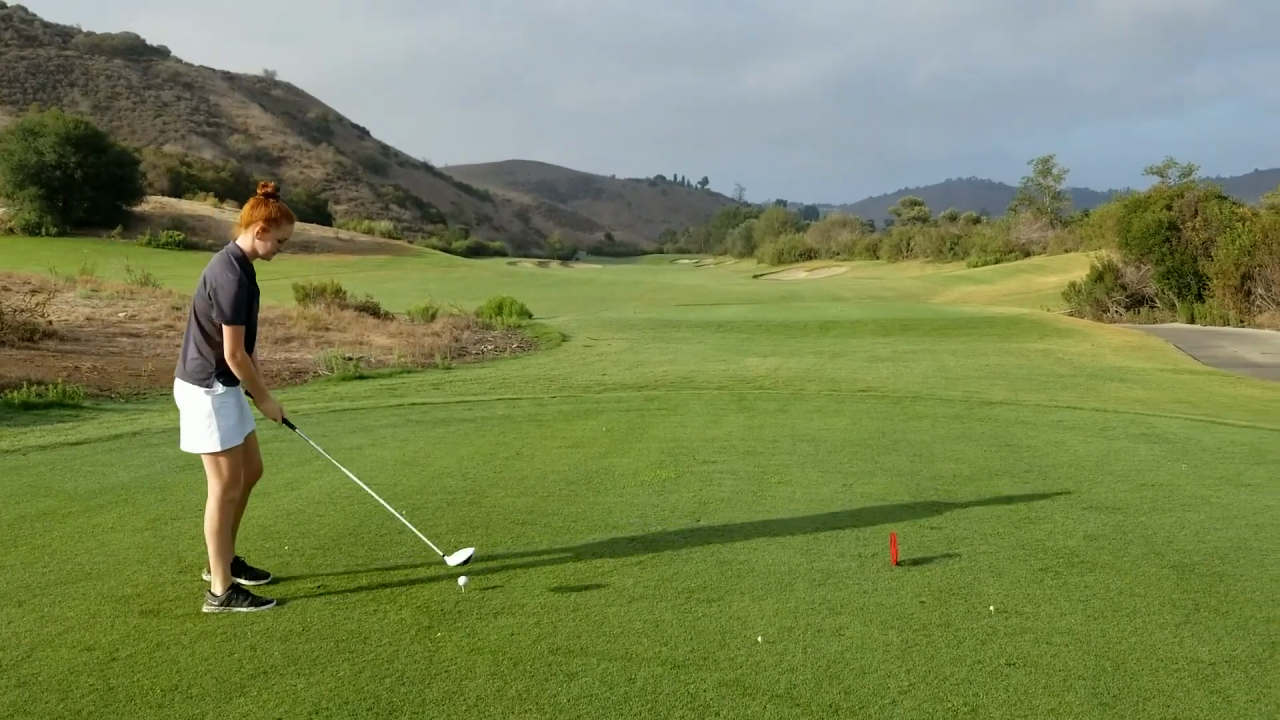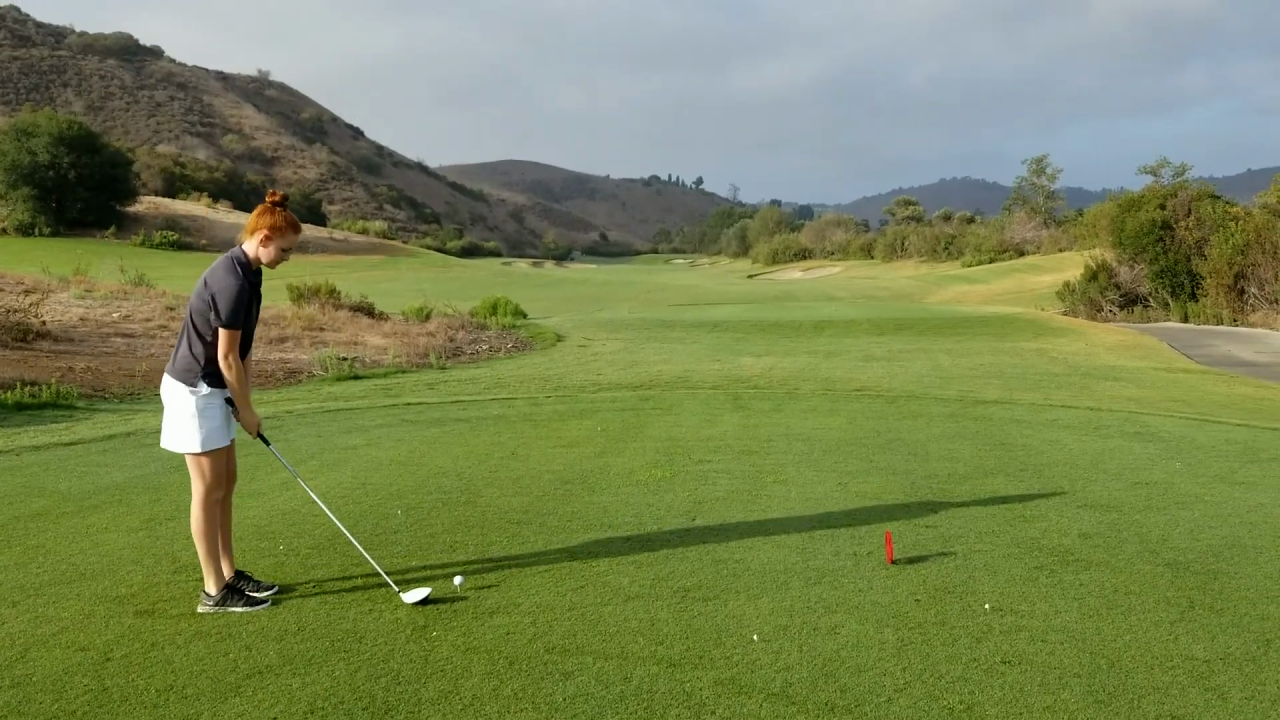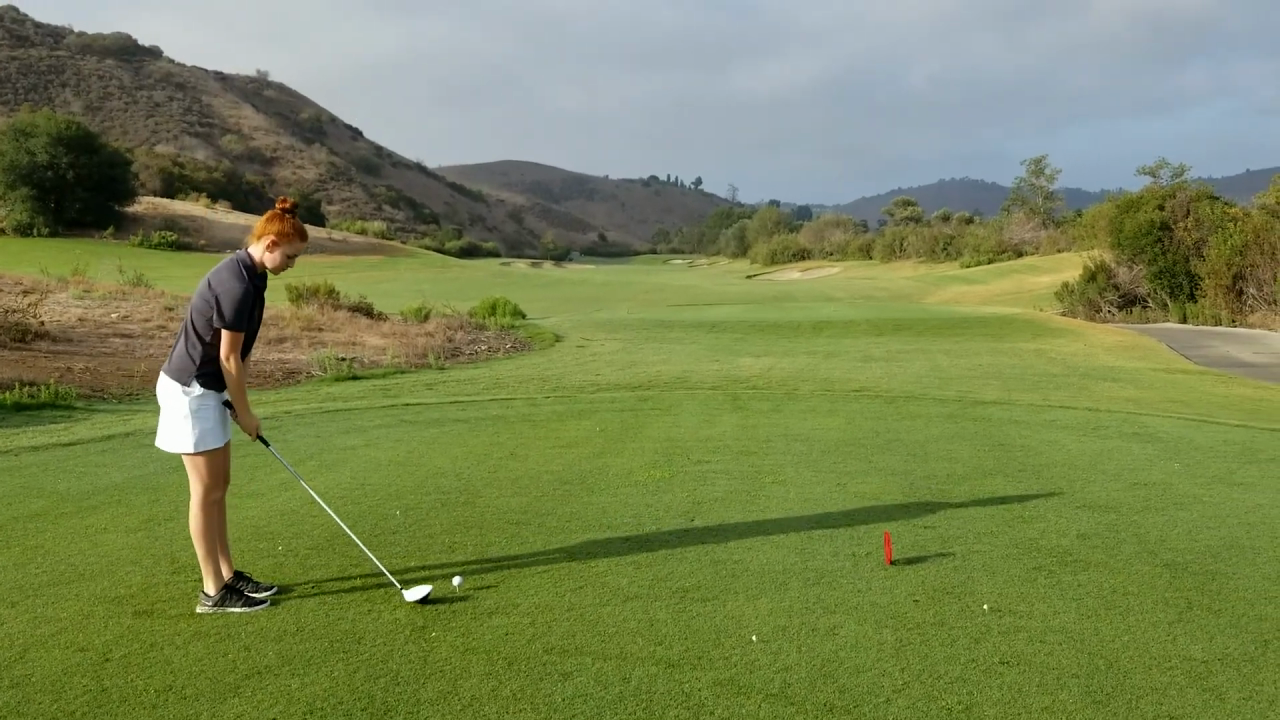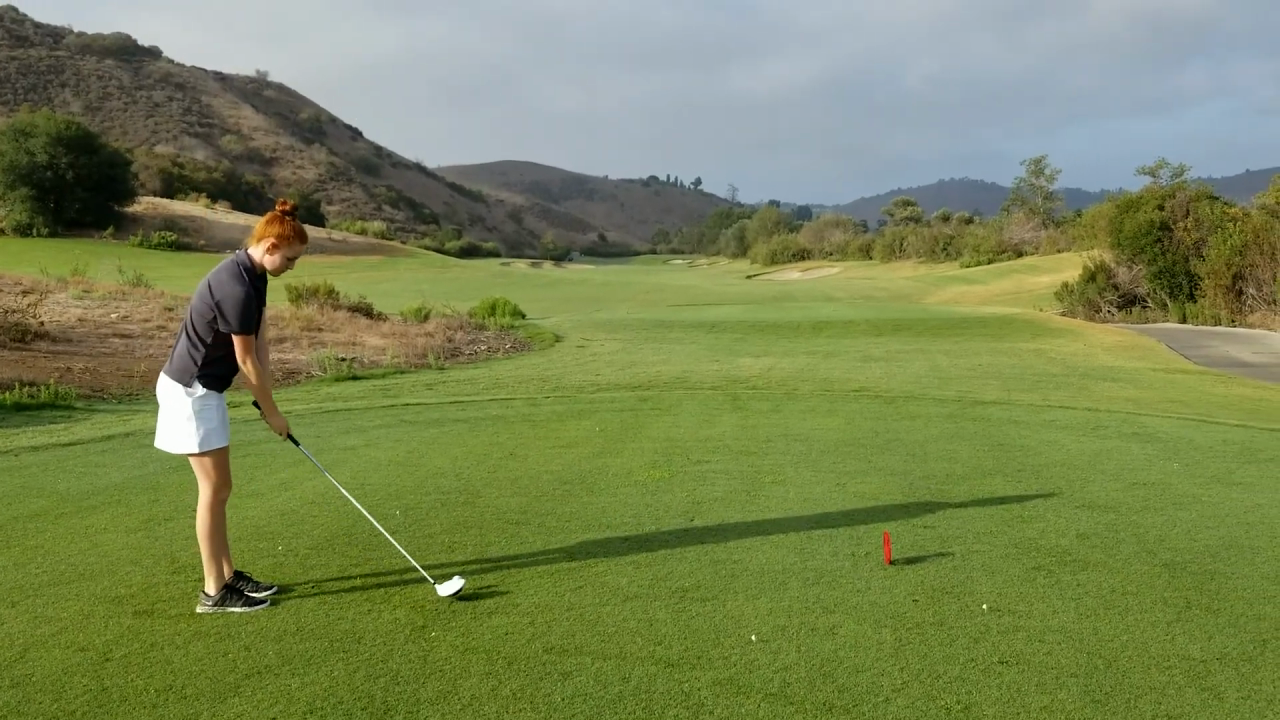
dt=0.3s
person 1, frame 1
left shoulder: (237, 265)
right shoulder: (232, 277)
right elbow: (232, 352)
left wrist: (258, 389)
right wrist: (263, 398)
left hip: (222, 388)
right hip: (208, 390)
left knee: (251, 472)
right knee: (225, 487)
left ankle: (225, 560)
right ankle: (222, 591)
person 1, frame 2
left shoulder: (246, 271)
right shoulder: (233, 281)
left elbow: (242, 348)
right elbow: (226, 356)
left wrist: (244, 401)
right wrist: (246, 410)
left hip: (211, 389)
right hip: (195, 390)
left knee: (225, 484)
right knee: (209, 490)
left ankle: (229, 574)
right ankle: (214, 591)
person 1, frame 3
left shoulder: (251, 274)
right shoulder: (237, 284)
right elbow: (229, 357)
left wrist: (237, 403)
right wrist: (244, 411)
left hip: (205, 388)
right hip: (189, 389)
left knee: (219, 485)
right knee: (206, 490)
left ankle: (227, 575)
right ankle: (213, 591)
person 1, frame 4
left shoulder: (251, 275)
right shoulder: (236, 286)
left elbow: (261, 345)
right elbow: (246, 360)
left wrist: (267, 401)
right wrist: (271, 412)
left hip: (204, 388)
right hip: (191, 390)
left knee: (219, 488)
right knee: (215, 489)
left ankle: (227, 574)
right ankle: (214, 591)
